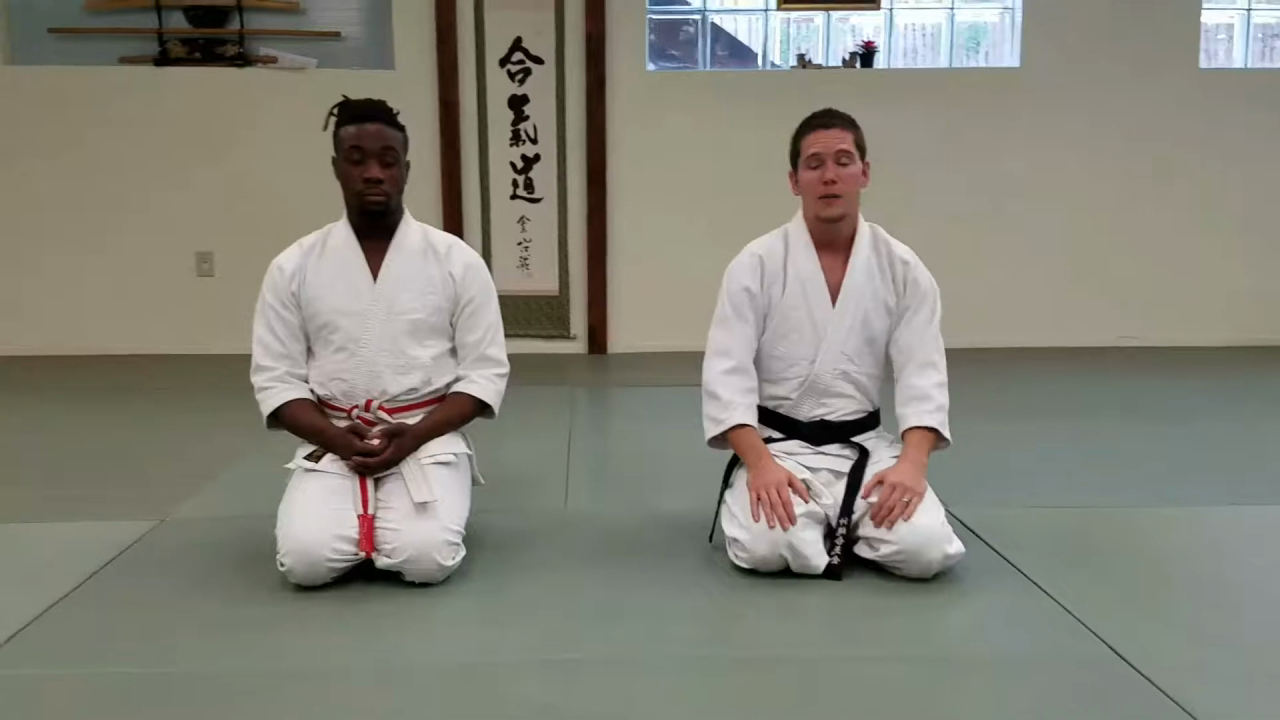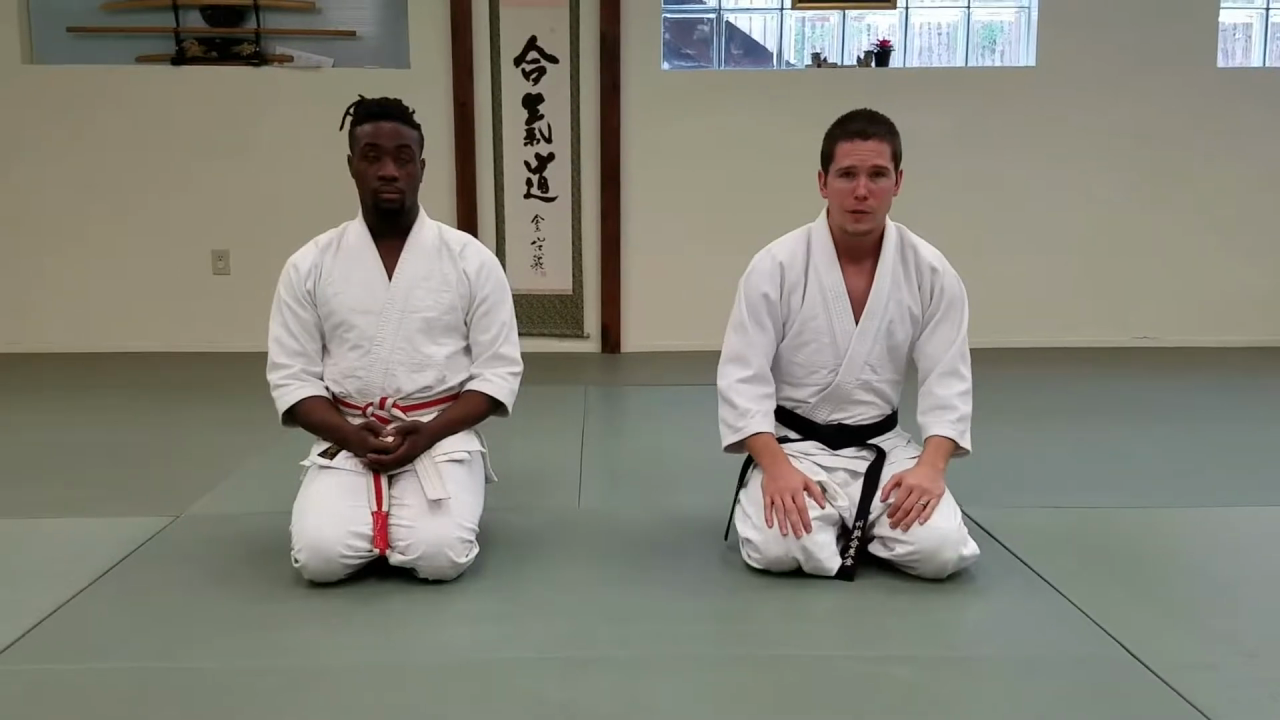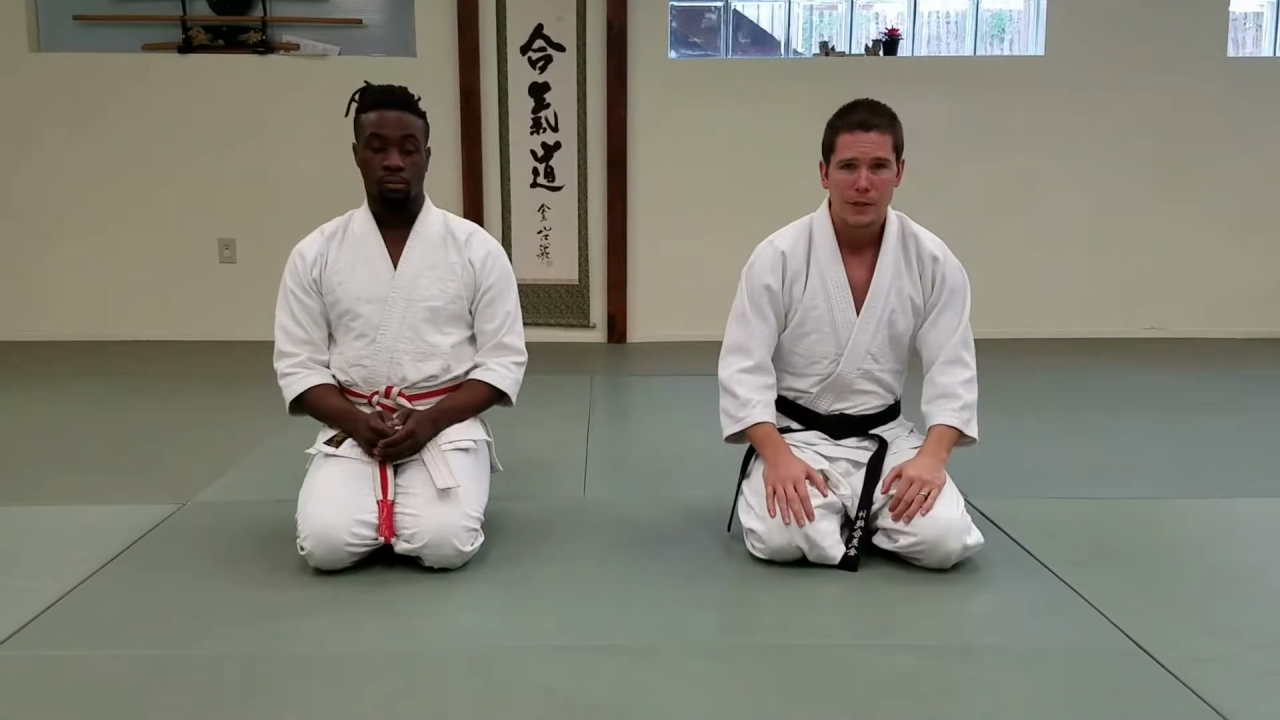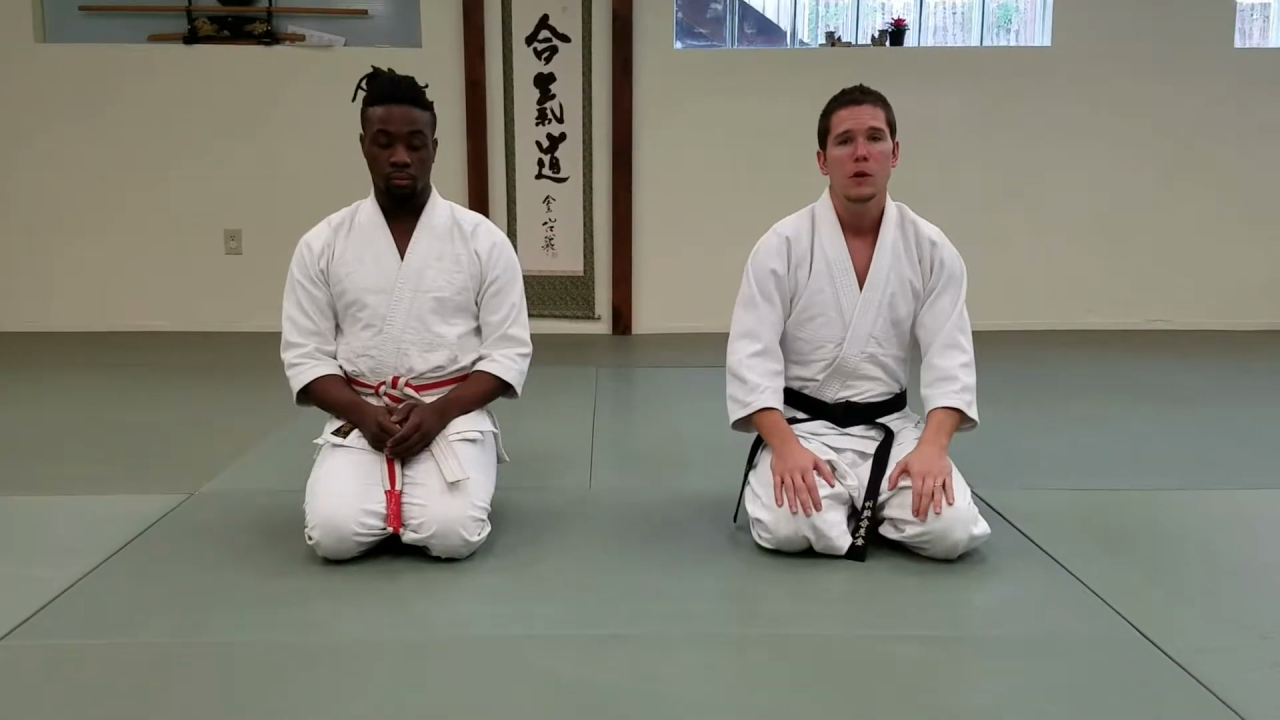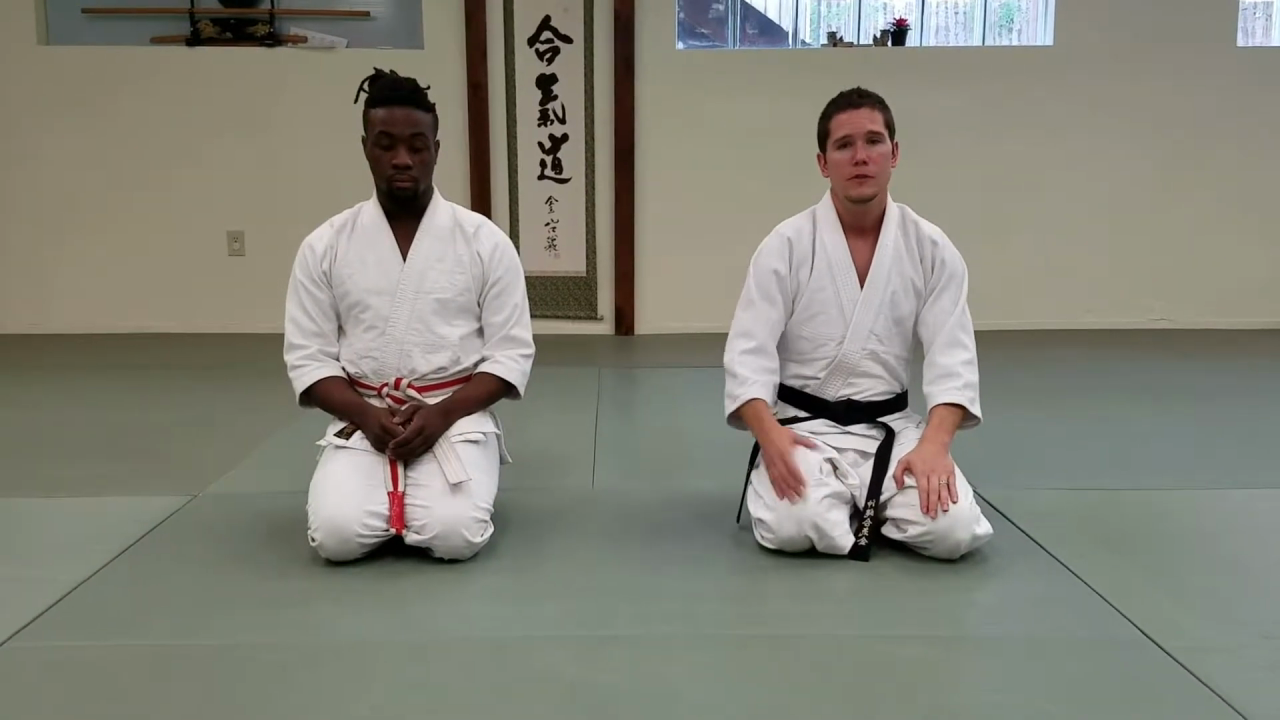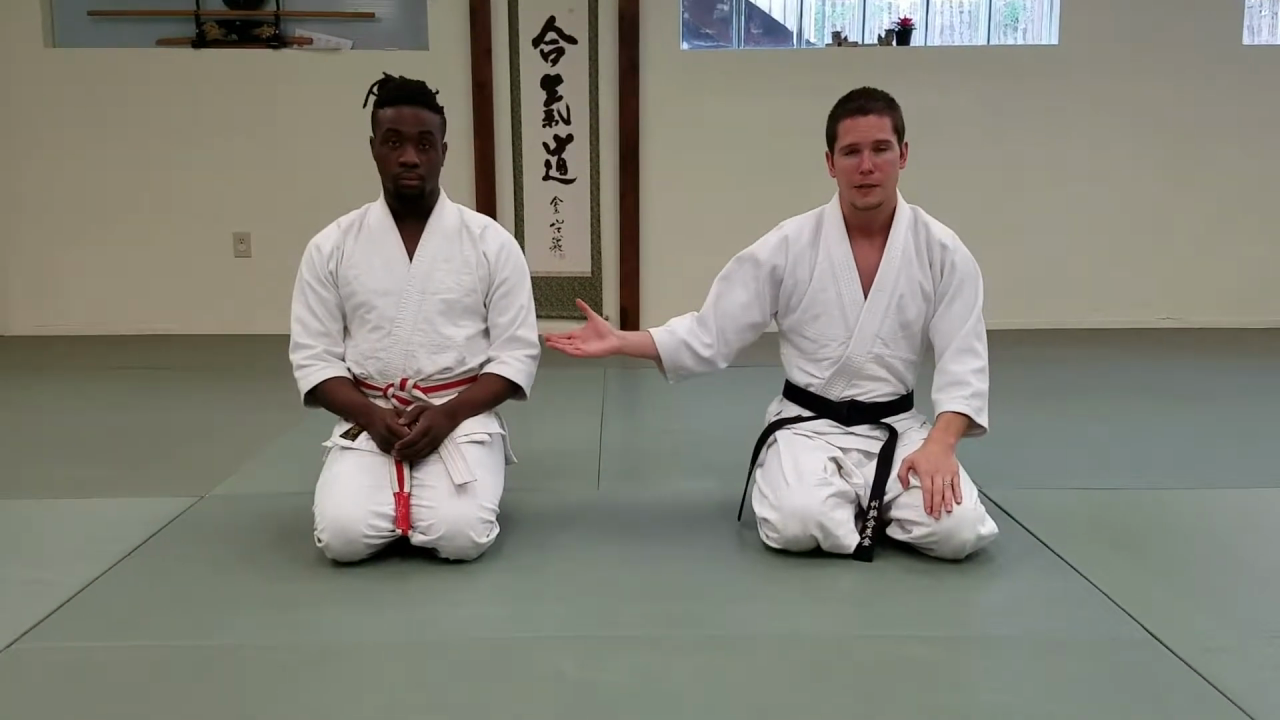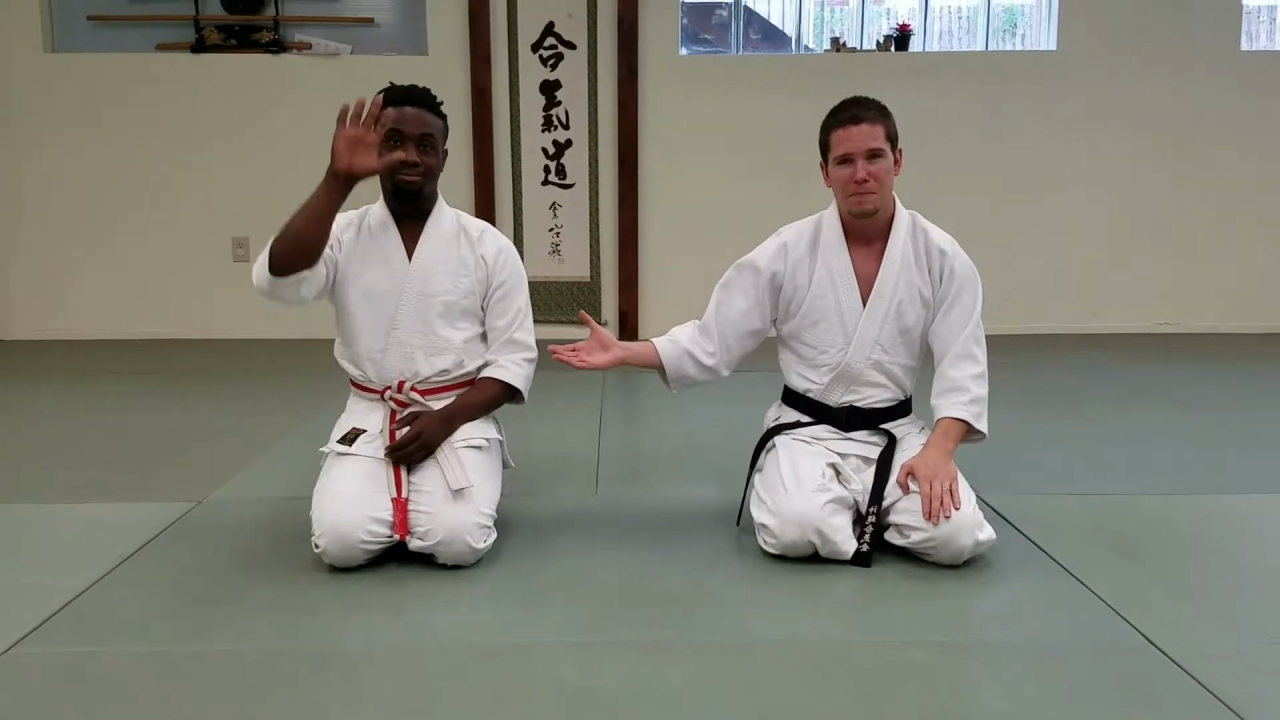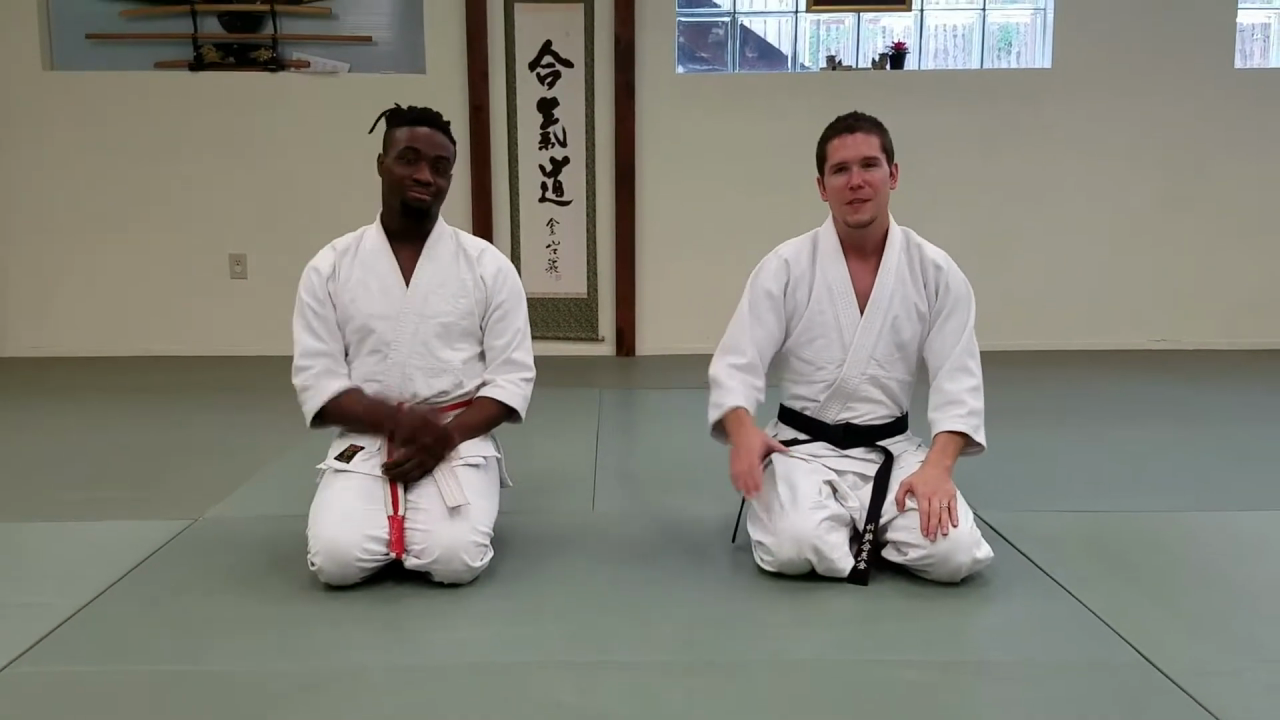
dt=0.5s
person 1, frame 1
left shoulder: (456, 260)
right shoulder: (293, 267)
left elbow: (486, 371)
right elbow: (276, 378)
left wrist: (414, 435)
right wrist: (337, 438)
left hip: (427, 438)
right hip: (331, 444)
left knee: (426, 559)
right knee: (306, 562)
left ankle: (394, 519)
right ankle: (359, 520)
person 1, frame 2
left shoulder: (471, 259)
right shoulder: (309, 264)
left elbow: (499, 370)
right elbow: (291, 375)
left wrist: (428, 433)
right wrist: (351, 435)
left hip: (441, 435)
right hip: (345, 440)
left knee: (438, 556)
right knee: (320, 556)
left ankle: (411, 515)
right ankle: (372, 516)
person 1, frame 3
left shoulder: (476, 248)
right shoulder: (314, 253)
left elbow: (503, 359)
right elbow: (298, 364)
left wrist: (432, 419)
right wrist: (358, 422)
left hip: (446, 424)
right hip: (352, 428)
left knee: (444, 544)
right knee: (326, 545)
left ankle: (416, 503)
right ankle: (383, 506)
person 1, frame 4
left shoulder: (482, 240)
right shoulder: (322, 244)
left elbow: (508, 352)
right elbow: (305, 355)
left wrist: (438, 412)
right wrist: (365, 415)
left hip: (452, 416)
right hip: (360, 418)
left knee: (452, 534)
right knee: (335, 535)
left ankle: (423, 493)
right ankle: (396, 497)
person 1, frame 5
left shoulder: (484, 241)
right shoulder: (325, 245)
left elbow: (510, 353)
right elbow: (308, 357)
left wrist: (441, 413)
right wrist: (367, 415)
left hip: (455, 415)
right hip: (363, 419)
left knee: (454, 535)
right knee: (337, 535)
left ankle: (423, 493)
right ankle: (394, 496)
person 1, frame 6
left shoulder: (490, 242)
right shoulder: (331, 246)
left elbow: (517, 353)
right elbow: (313, 356)
left wrist: (448, 415)
right wrist: (371, 415)
left hip: (461, 415)
right hip: (370, 419)
left knee: (460, 535)
right knee: (343, 536)
left ankle: (426, 495)
right ankle: (398, 496)
person 1, frame 7
left shoulder: (488, 246)
right shoulder: (339, 237)
left elbow: (514, 357)
right elbow: (277, 278)
left wrist: (443, 420)
right wrist: (338, 178)
left hip: (457, 419)
right hip: (369, 419)
left knee: (458, 542)
right knee: (340, 542)
left ankle: (435, 495)
right ankle: (392, 498)
person 1, frame 8
left shoulder: (487, 265)
right shoulder: (330, 267)
left elbow: (512, 376)
right elbow: (316, 385)
left wrist: (445, 438)
right wrist: (394, 420)
left hip: (457, 439)
right hip: (368, 439)
left knee: (454, 560)
right knee: (337, 561)
left ankle: (427, 516)
right ankle: (398, 518)
person 2, frame 1
left shoulder: (902, 268)
right shoulder: (755, 264)
left elbow: (922, 376)
right elbow: (726, 375)
left wrist: (910, 463)
right wrist: (759, 464)
left hip: (865, 446)
right hip: (777, 446)
left knee: (925, 549)
right knee: (765, 548)
left ankle: (841, 524)
right ankle: (813, 520)
person 2, frame 2
left shoulder: (931, 272)
right shoulder: (775, 265)
left elbow: (947, 381)
right elbow: (742, 378)
left wrist: (930, 466)
right wrist: (776, 467)
left hip: (881, 448)
right hip: (793, 446)
left knee: (940, 551)
right knee: (778, 549)
left ankle: (851, 524)
right ankle: (832, 522)
person 2, frame 3
left shoulder: (933, 262)
right shoulder: (777, 256)
left elbow: (952, 370)
right elbow: (743, 368)
left wrist: (931, 457)
right wrist: (777, 458)
left hip: (885, 436)
right hip: (796, 434)
left knee: (944, 540)
right knee: (782, 538)
left ankle: (856, 514)
right ankle: (831, 510)
person 2, frame 4
left shoulder: (930, 248)
right shoulder: (782, 245)
left elbow: (950, 356)
right elbow: (752, 356)
left wrist: (932, 446)
right wrist: (785, 446)
left hip: (891, 427)
right hip: (802, 427)
left knee: (951, 531)
right knee: (790, 527)
left ankle: (860, 504)
right ankle: (837, 498)
person 2, frame 5
left shoulder: (930, 247)
right shoulder: (785, 245)
left elbow: (953, 356)
right elbow: (750, 352)
left wrist: (934, 443)
right wrist: (768, 434)
left hip: (891, 426)
right hip: (806, 426)
left knee: (953, 529)
right knee: (791, 527)
left ankle: (870, 503)
person 2, frame 6
left shoulder: (942, 251)
right shoulder: (788, 246)
left elbow: (964, 361)
right elbow: (708, 334)
left wrist: (939, 445)
right wrist: (617, 341)
left hip: (897, 427)
right hip: (808, 425)
left knee: (959, 530)
right knee: (798, 524)
left ankle: (864, 502)
right ankle: (849, 500)
person 2, frame 7
left shoulder: (941, 257)
right shoulder: (786, 252)
left elbow: (963, 365)
right elbow: (712, 341)
left wrist: (938, 450)
right wrist: (622, 352)
left hip: (895, 432)
right hip: (808, 430)
left knee: (956, 536)
right knee: (796, 530)
left ankle: (862, 509)
right ankle: (849, 509)
person 2, frame 8
left shoulder: (935, 272)
right shoulder: (784, 267)
left elbow: (959, 380)
right elbow: (738, 364)
left wrist: (937, 467)
right wrist: (743, 430)
left hip: (890, 450)
right hip: (804, 448)
left knee: (952, 554)
right knee: (789, 547)
left ankle: (866, 528)
right ankle: (849, 528)
